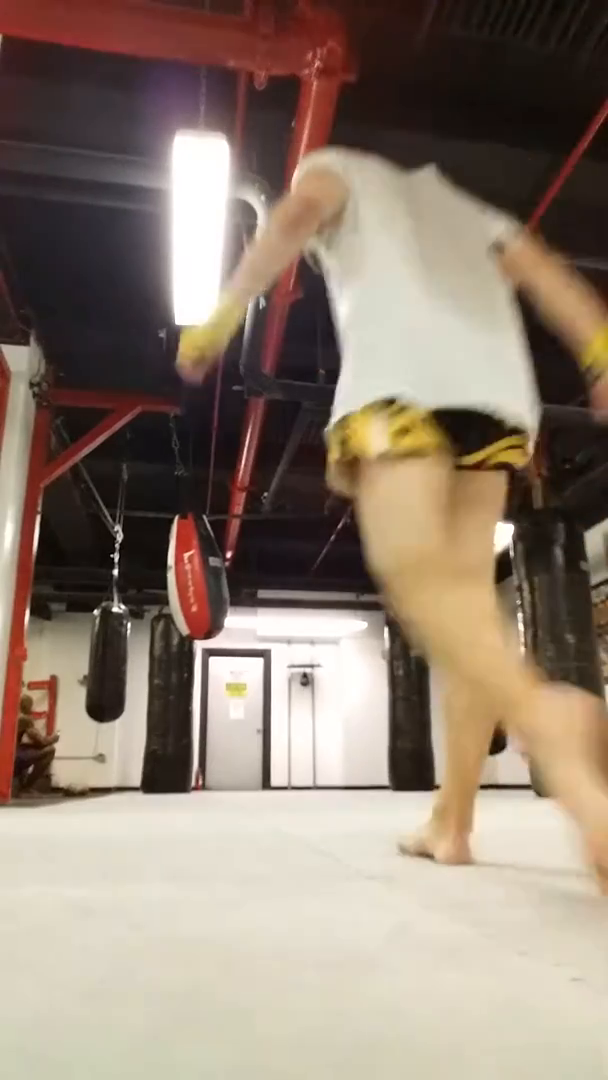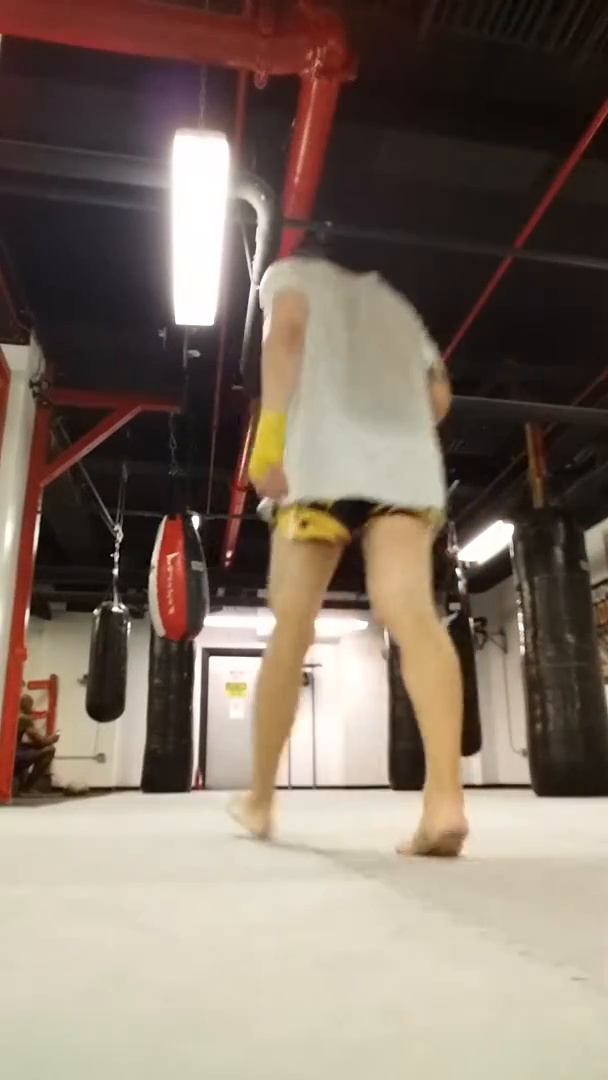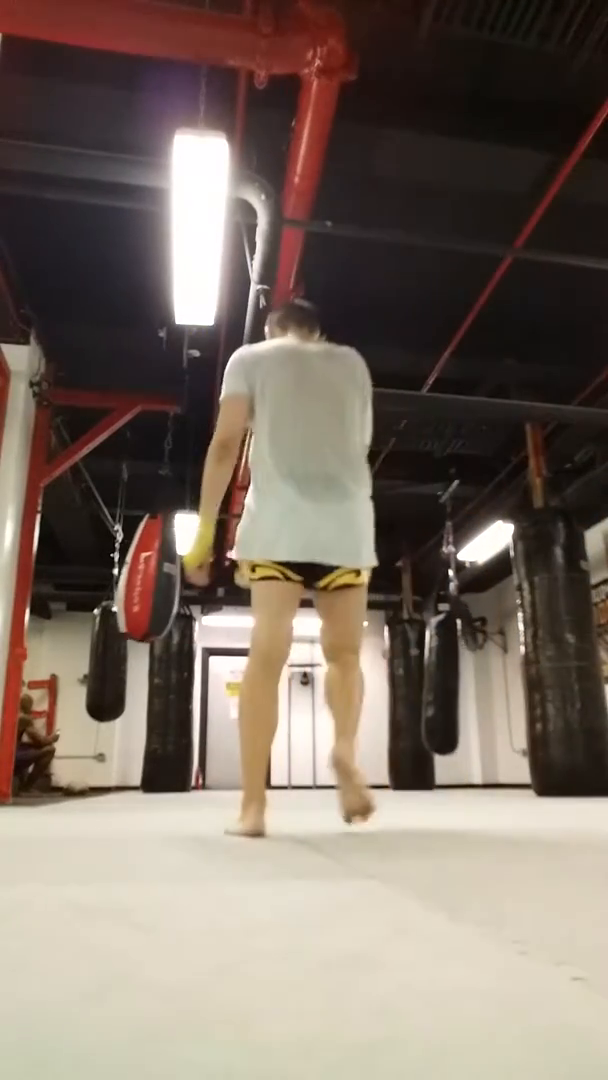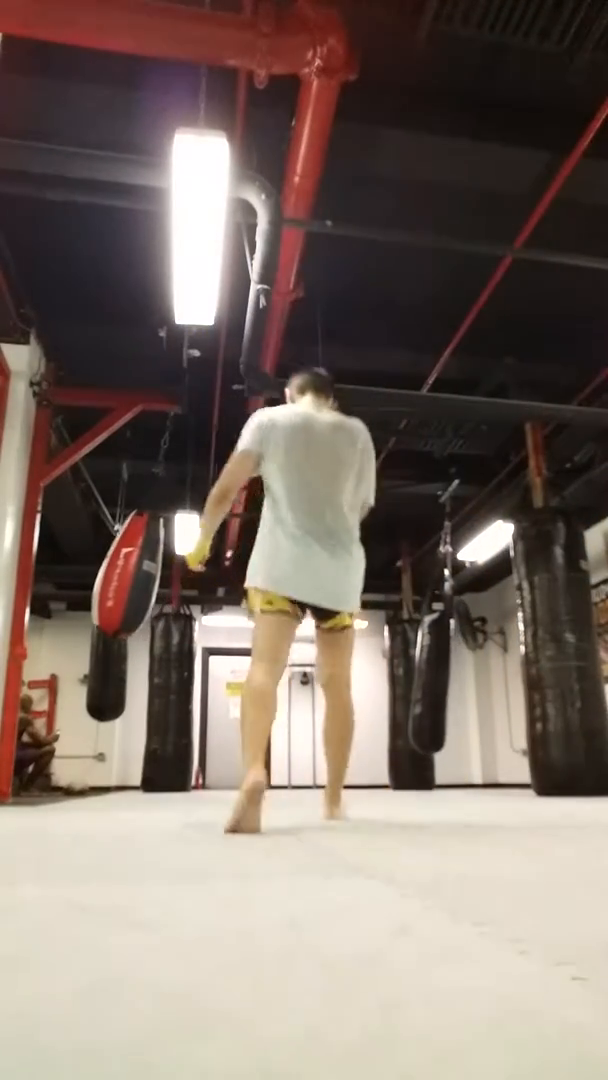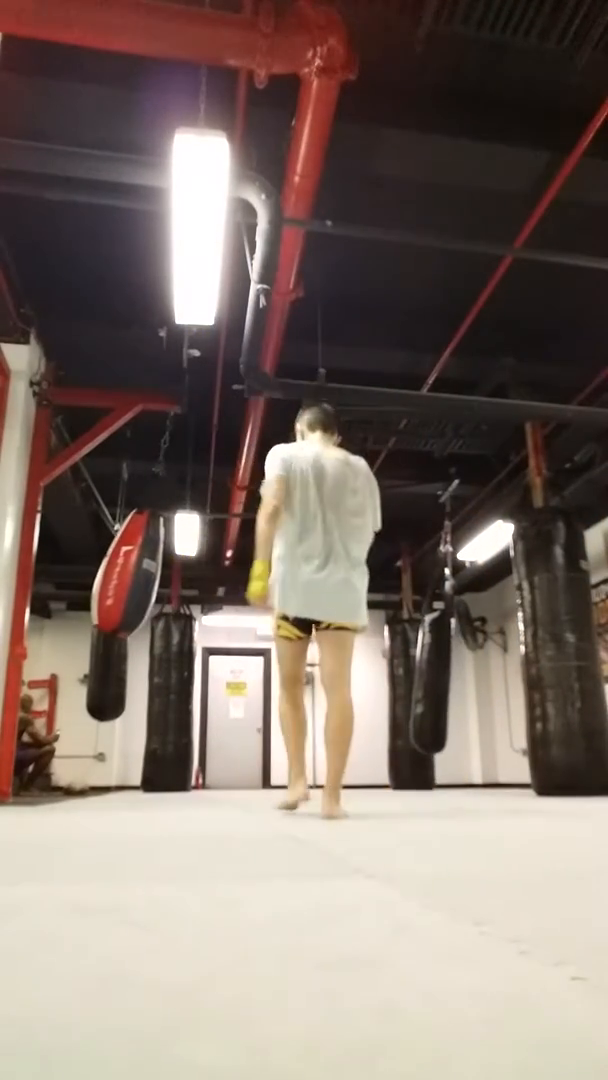
dt=0.3s
person 1, frame 1
left shoulder: (334, 168)
right shoulder: (459, 203)
left elbow: (299, 210)
right elbow: (542, 270)
left wrist: (226, 312)
left hip: (402, 368)
right hip: (497, 374)
left knee: (414, 576)
right knee: (466, 585)
left ankle: (545, 717)
right ankle: (452, 822)
person 1, frame 2
left shoulder: (290, 273)
right shoulder: (393, 301)
left elbow: (286, 330)
right elbow: (438, 397)
left wrist: (270, 426)
left hip: (323, 457)
right hip: (405, 460)
left knee: (290, 630)
right knee: (411, 616)
left ankle: (260, 799)
right ankle: (444, 795)
person 1, frame 3
left shoulder: (250, 357)
right shoulder: (351, 362)
left elbow: (226, 441)
left wrist: (205, 528)
left hip: (275, 524)
right hip: (345, 521)
left knee: (266, 658)
right knee: (343, 652)
left ankle: (253, 804)
right ankle: (346, 746)
person 1, frame 4
left shoulder: (269, 419)
right shoulder: (358, 432)
left elbow: (225, 489)
left wrist: (202, 541)
left hip: (281, 565)
right hip: (340, 570)
left knee: (264, 669)
right knee: (336, 687)
left ankle: (254, 771)
right ankle: (334, 798)
person 1, frame 5
left shoulder: (284, 454)
right shoulder: (360, 468)
left elbow: (271, 507)
right elbow: (370, 534)
left wrist: (260, 568)
left hip: (295, 585)
right hip: (345, 589)
left knee: (291, 685)
right knee: (337, 690)
left ankle: (297, 779)
right ankle: (332, 795)
